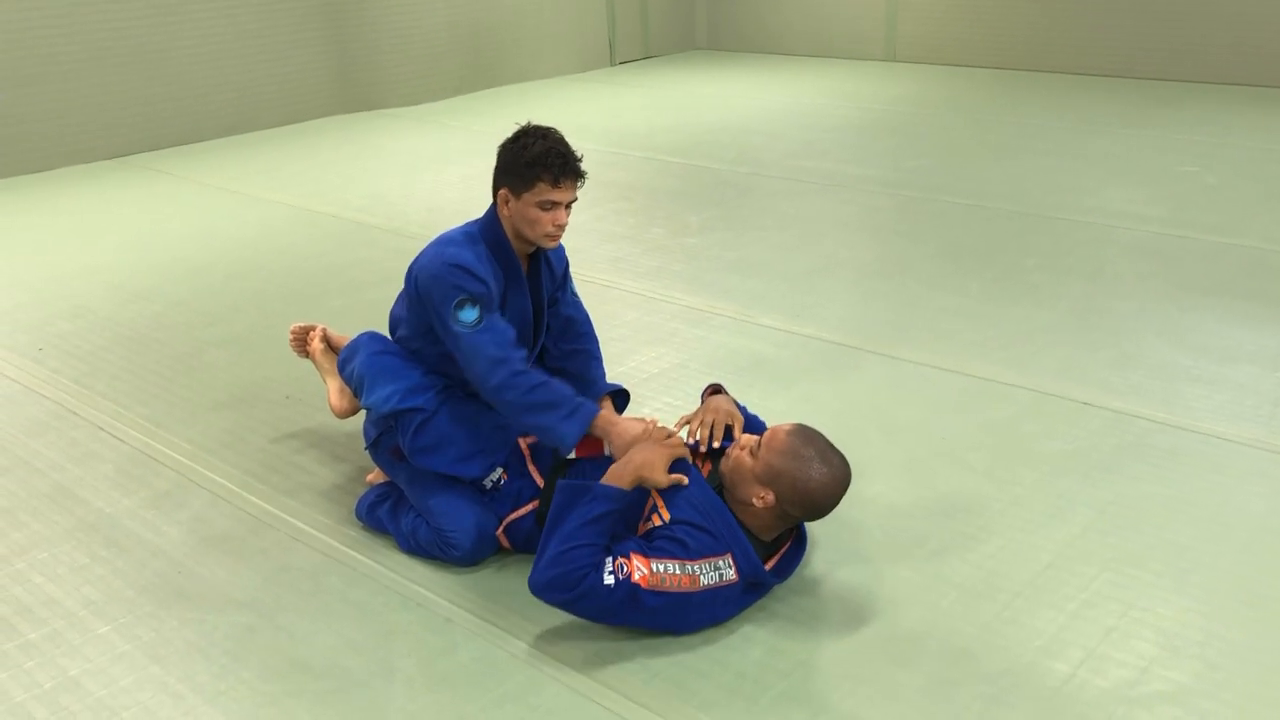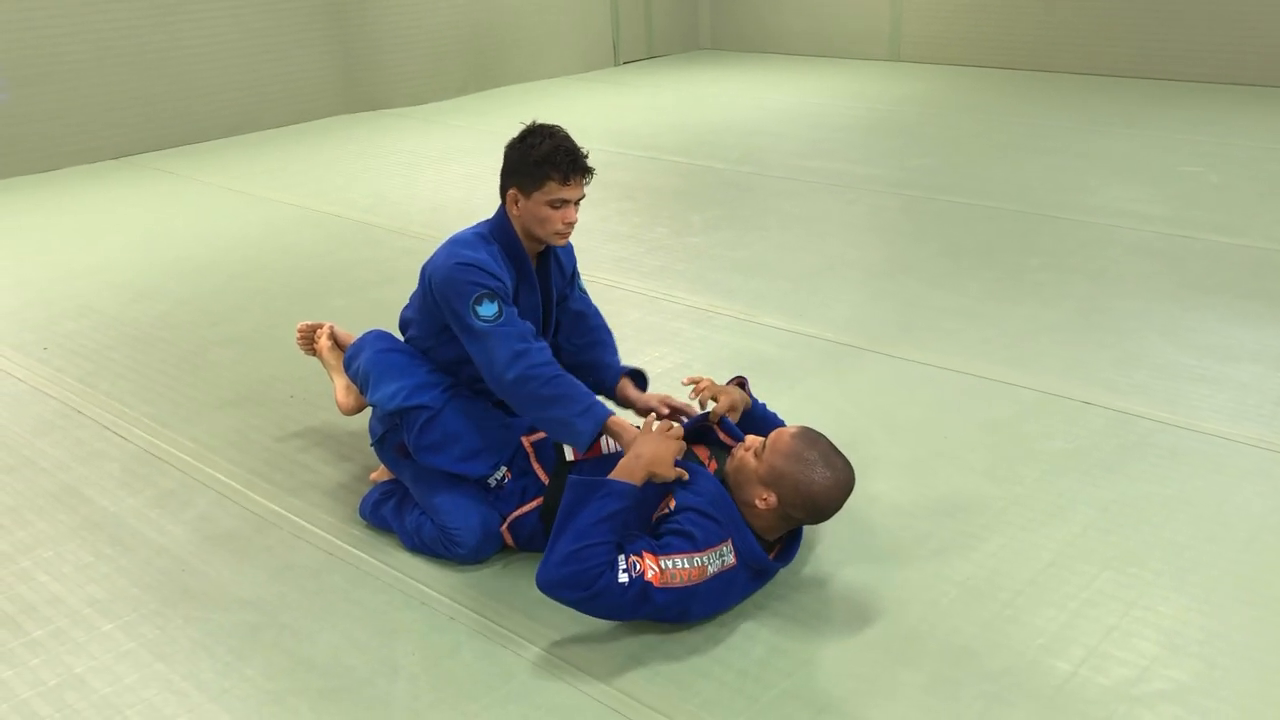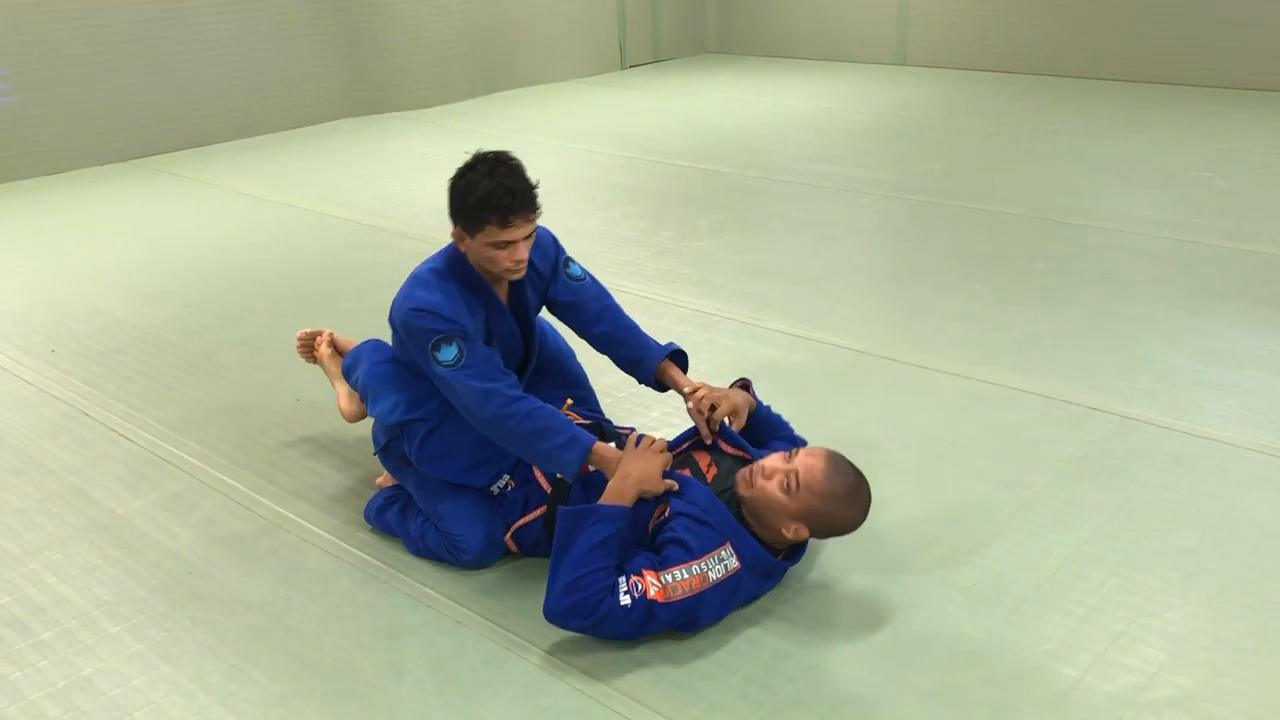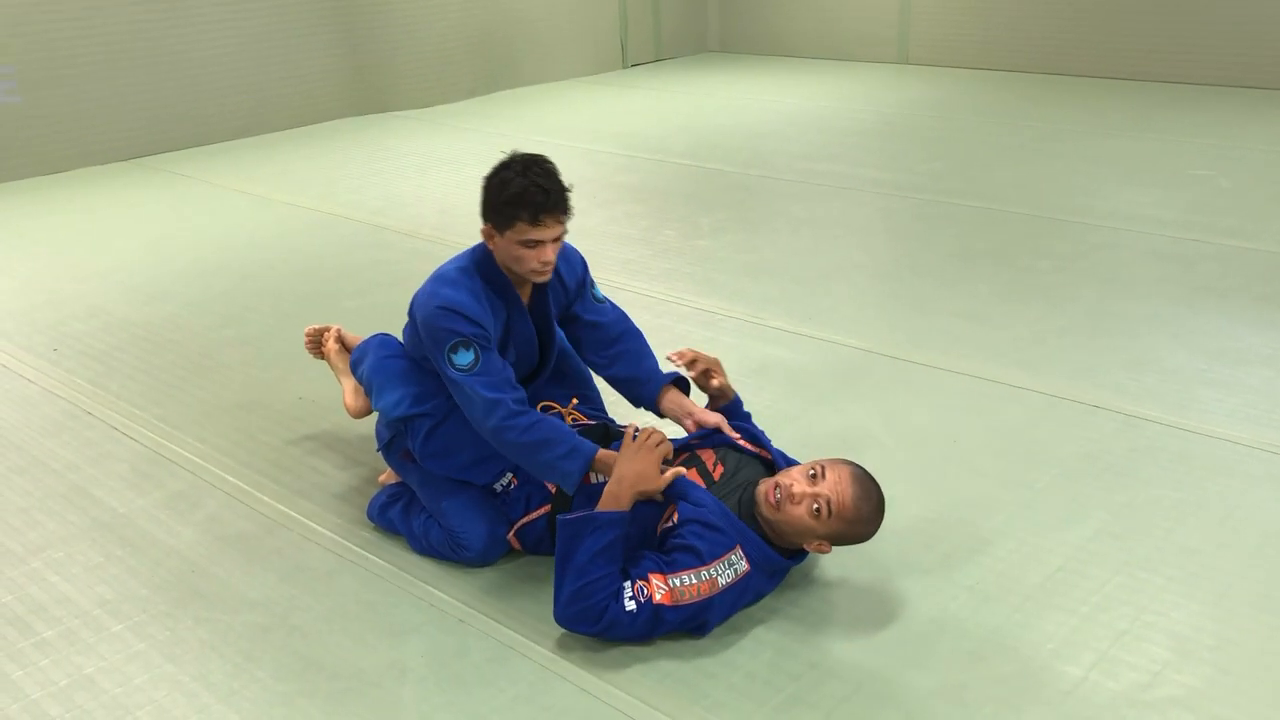
dt=0.5s
person 1, frame 1
left shoulder: (702, 557)
right shoulder: (774, 526)
left elbow: (562, 579)
right elbow: (749, 439)
left wrist: (622, 476)
right wrist: (722, 401)
left hip: (524, 492)
left knee: (403, 392)
left ankle: (355, 365)
person 1, frame 2
left shoulder: (703, 550)
right shoulder: (776, 516)
left elbow: (573, 578)
right elbow: (773, 439)
left wrist: (633, 469)
right wrist: (739, 401)
left hip: (523, 486)
left knee: (406, 393)
left ankle: (361, 358)
person 1, frame 3
left shoulder: (711, 560)
left elbow: (578, 605)
right elbow: (778, 437)
left wrist: (622, 489)
right wrist: (743, 400)
left hip: (528, 492)
left ankle: (360, 368)
right ankle: (361, 370)
person 1, frame 4
left shoulder: (721, 563)
right shoulder: (775, 469)
left elbow: (589, 610)
left wrist: (621, 488)
right wrist: (723, 392)
left hip: (534, 491)
right hip: (578, 434)
left ankle: (370, 360)
right ankle: (371, 373)
person 2, frame 1
left shoulder: (548, 255)
right shoulder: (452, 269)
left elbow: (573, 344)
right elbow: (504, 377)
left wrist: (605, 412)
right wrist: (606, 426)
left hip: (495, 405)
right hip: (428, 412)
person 2, frame 2
left shoulder: (554, 252)
right shoulder: (466, 268)
left elbow: (579, 337)
right elbow: (521, 371)
left wrist: (631, 395)
right wrist: (618, 429)
left hip: (504, 402)
right hip: (436, 412)
person 2, frame 3
left shoulder: (536, 250)
right shoulder: (425, 308)
left elbow: (598, 316)
right elbow: (498, 408)
left wrist: (679, 380)
right wrist: (605, 459)
right hip: (436, 425)
right knee: (476, 545)
right ankle: (412, 482)
person 2, frame 4
left shoulder: (561, 265)
right shoulder: (448, 305)
left elbow: (612, 342)
right elbow: (503, 419)
left wrist: (681, 408)
right wrist: (608, 465)
right hip: (438, 423)
right knee: (479, 543)
right ankle: (413, 473)
